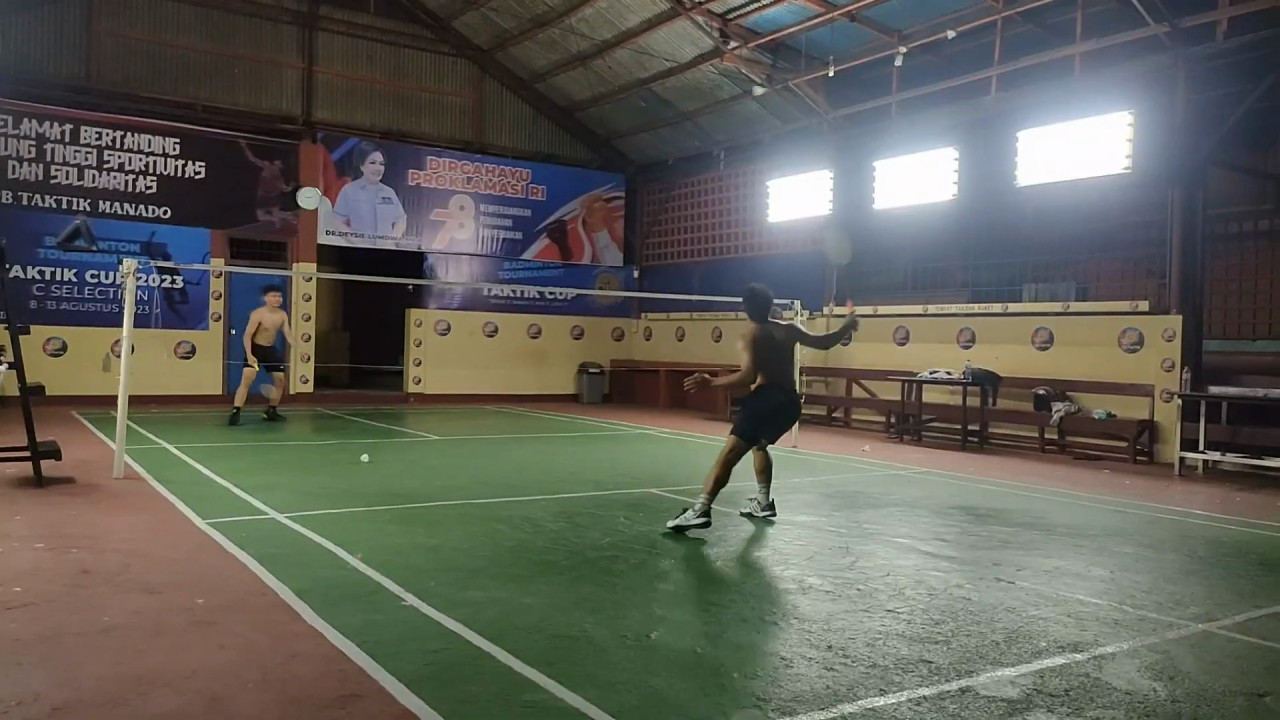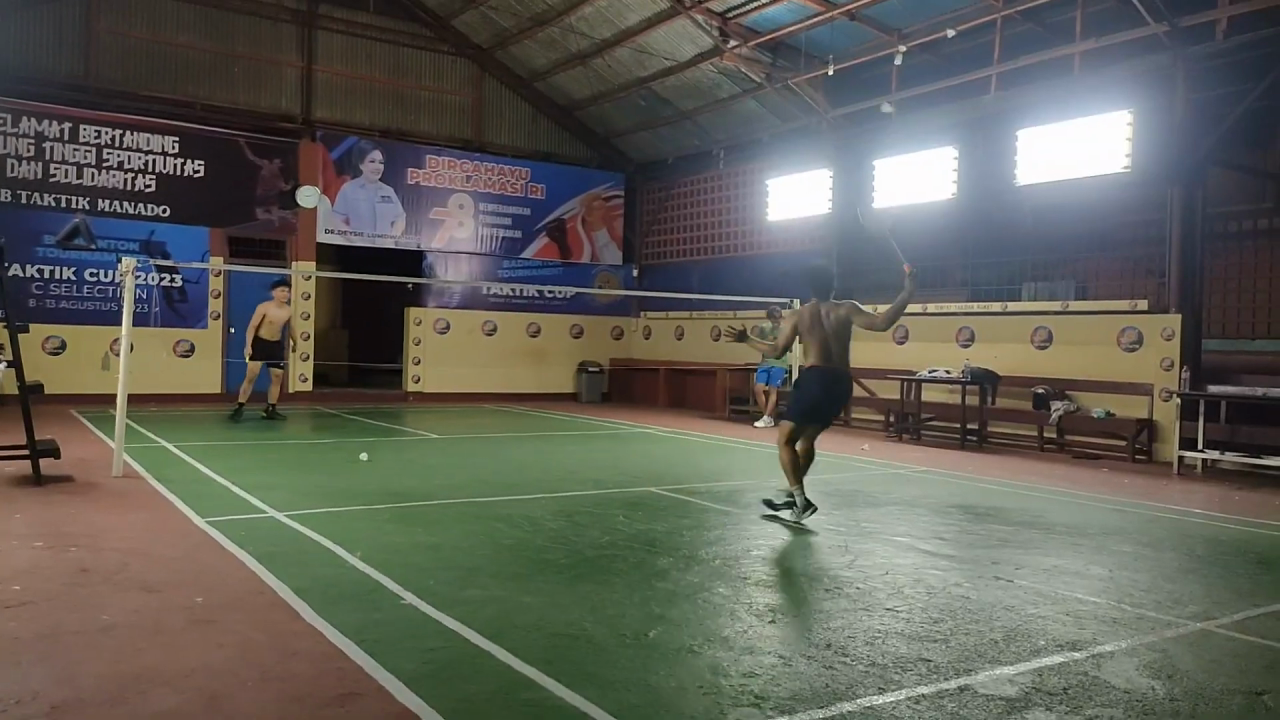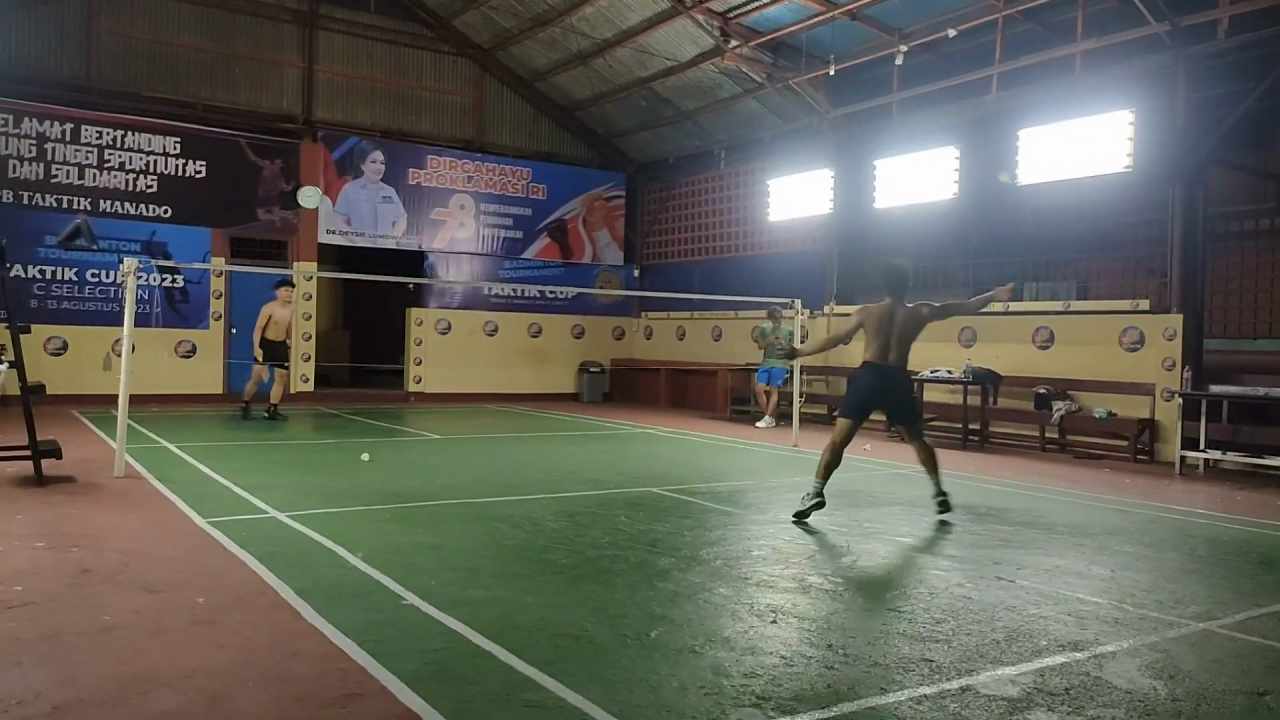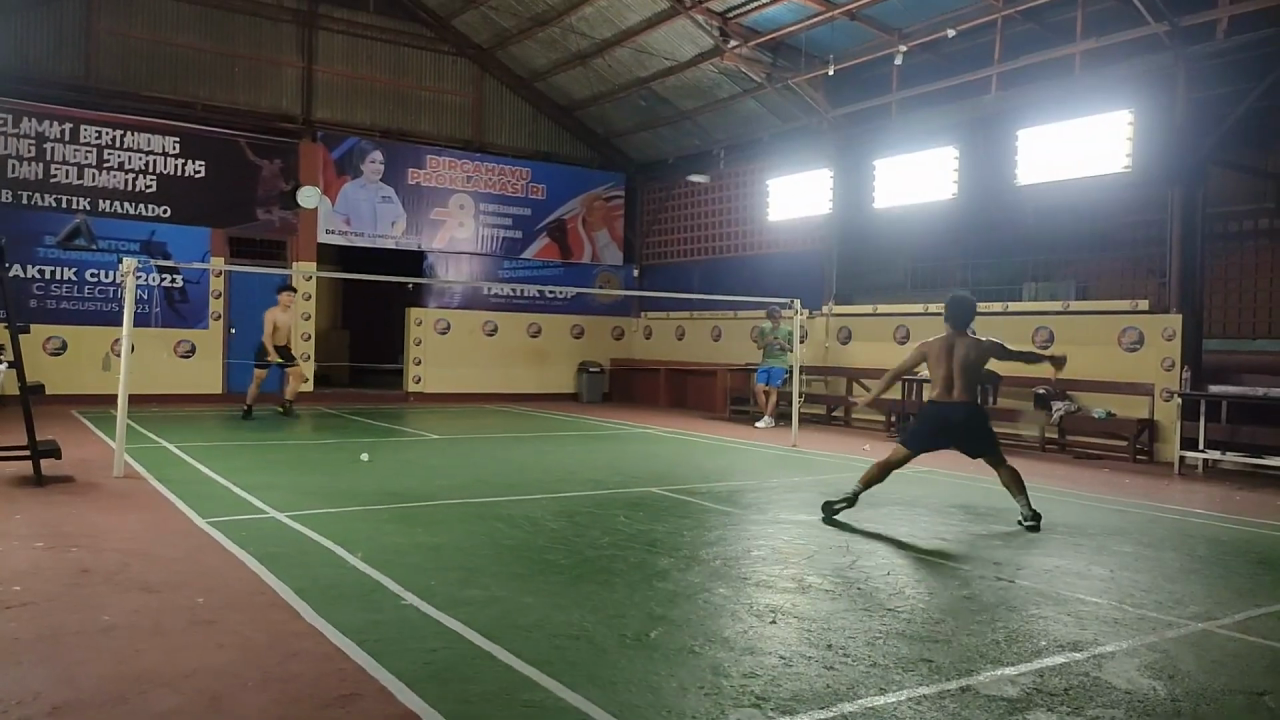
dt=0.2s
person 1, frame 1
left shoulder: (749, 337)
right shoulder: (788, 330)
left elbow: (748, 375)
right elbow: (824, 342)
left wrist: (711, 383)
right wrist: (847, 326)
left hip: (766, 399)
right hip: (790, 403)
left knee: (727, 455)
right knee: (758, 445)
left ankle: (700, 511)
right ankle: (763, 502)
person 1, frame 2
left shoulder: (799, 316)
right shoulder: (847, 310)
left elbow: (777, 351)
right elbow: (882, 323)
left wrist: (747, 340)
right wrist: (907, 291)
left hip: (814, 380)
right hip: (841, 383)
left knee: (784, 439)
right knee: (806, 438)
left ankle: (799, 502)
right ankle: (790, 495)
person 1, frame 3
left shoulder: (868, 313)
right shoulder: (920, 313)
left elbow: (837, 339)
right elbow: (962, 308)
left wrist: (801, 352)
right wrist: (994, 296)
left hip: (869, 377)
right hip: (899, 382)
left knee: (840, 438)
right knee: (916, 439)
left ankle: (815, 494)
right ankle: (938, 492)
person 1, frame 4
left shoulder: (929, 347)
right shoulder: (984, 347)
left elbow: (896, 372)
right elbow: (1022, 356)
left wrist: (869, 398)
right wrist: (1051, 358)
left hip: (936, 414)
right hip: (969, 416)
left knee: (893, 460)
right knee: (1000, 464)
left ankle: (850, 497)
right ankle: (1027, 513)
